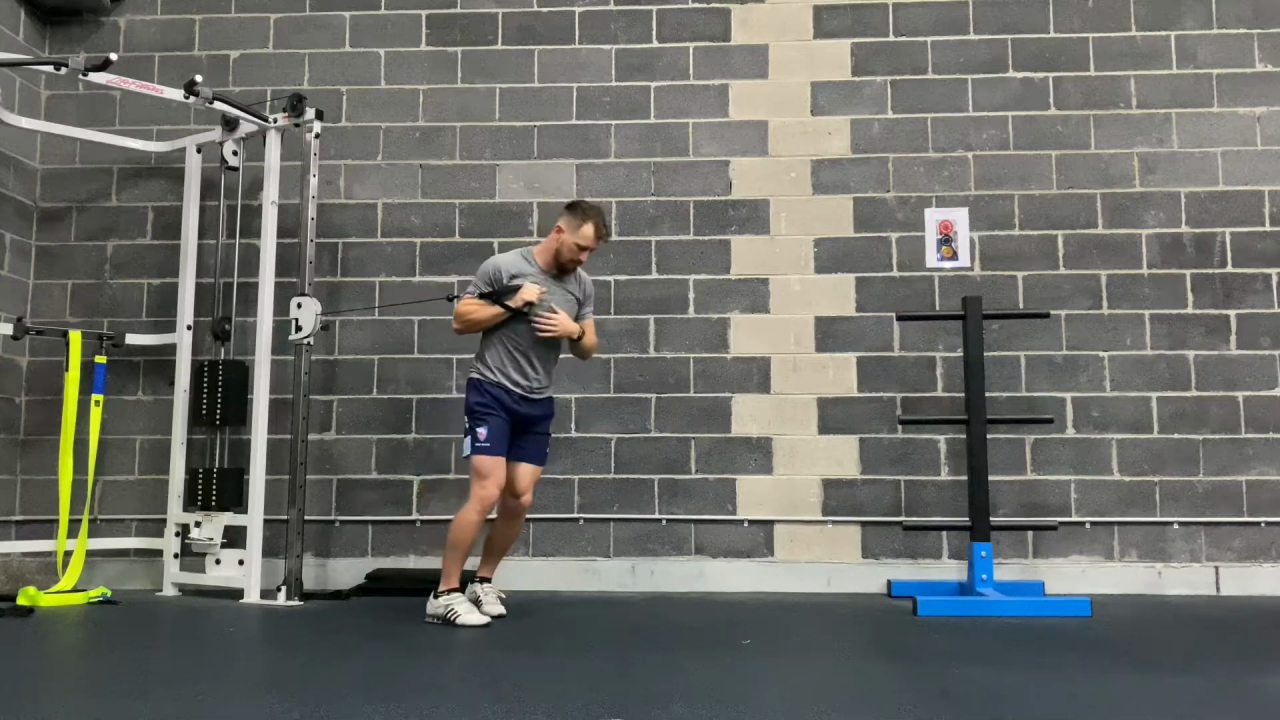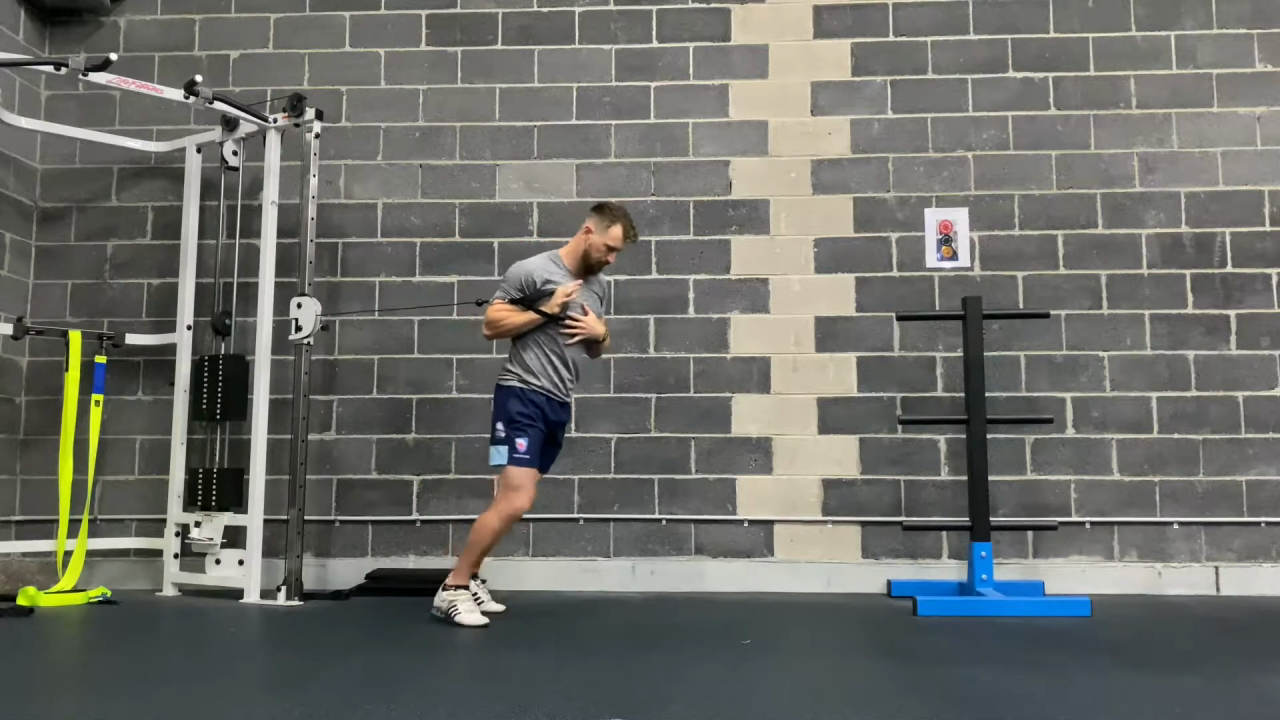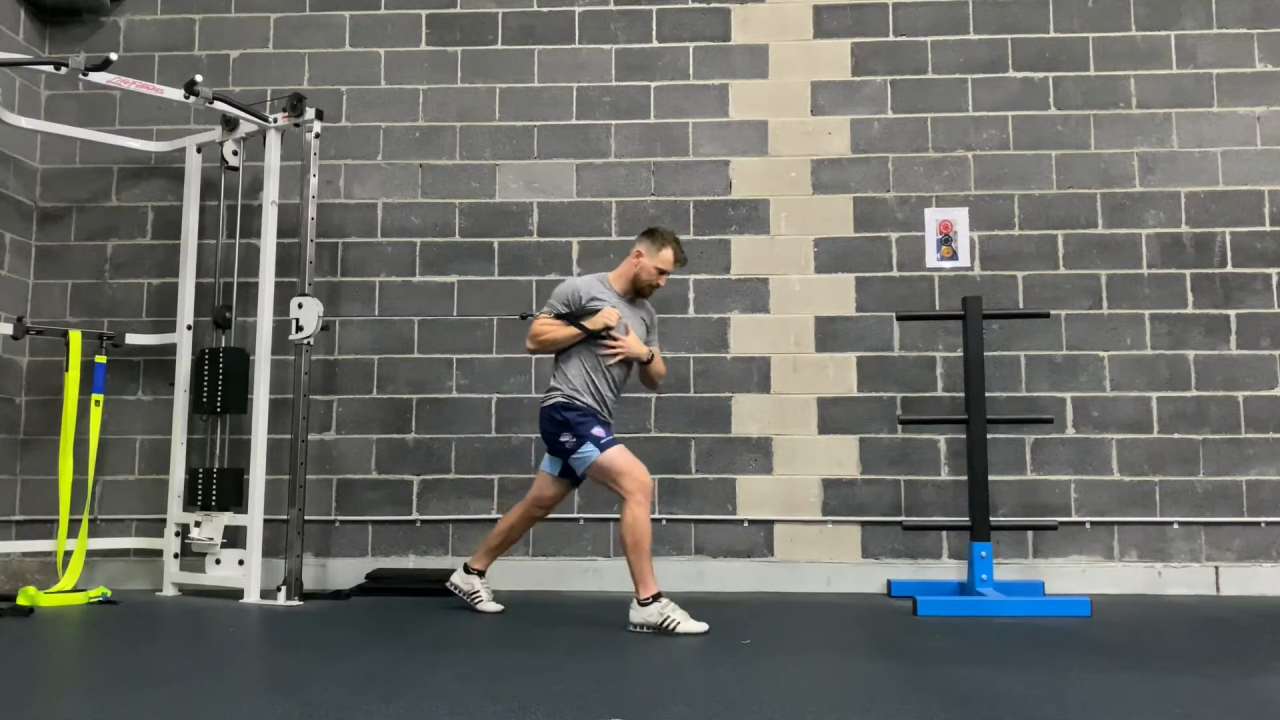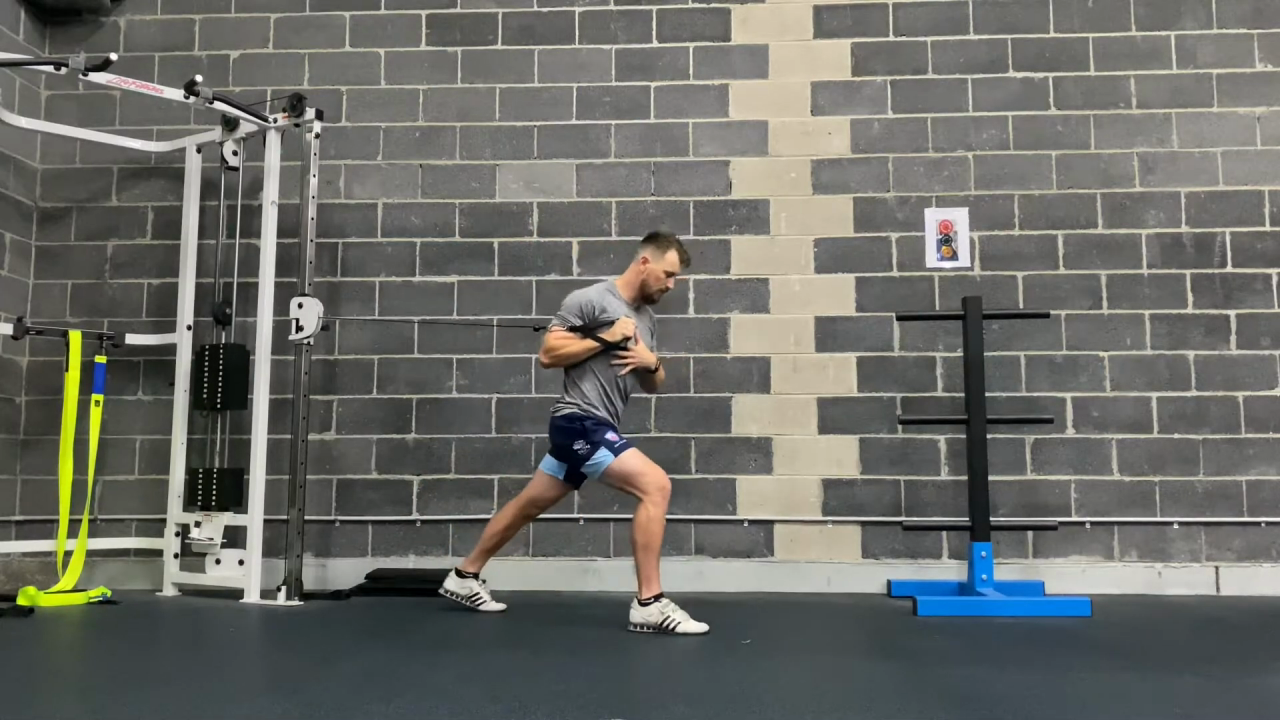
dt=0.5s
person 1, frame 1
left shoulder: (582, 284)
right shoulder: (502, 267)
left elbow: (588, 348)
right elbow: (460, 320)
left wrist: (574, 333)
right wrist: (512, 305)
left hip: (537, 402)
right hip: (491, 393)
left knee: (520, 501)
right knee: (486, 494)
left ankle: (482, 581)
right ankle: (445, 594)
person 1, frame 2
left shoulder: (599, 285)
right shoulder: (531, 271)
left elbow: (599, 350)
right elbow: (490, 326)
left wrist: (599, 331)
right wrist: (546, 309)
left hip: (557, 404)
right hip: (523, 398)
left knee: (517, 502)
right knee: (513, 503)
left ankle: (469, 577)
right ankle: (453, 589)
person 1, frame 3
left shoulder: (645, 312)
right shoulder: (581, 289)
left elbow: (655, 380)
right elbow: (535, 340)
left wrist: (646, 354)
right wrist: (592, 325)
left hip: (590, 417)
right hip: (569, 411)
left knee: (537, 504)
right knee: (639, 485)
left ankle: (471, 573)
right ankle: (648, 604)
person 1, frame 4
left shoulder: (647, 316)
right shoulder: (589, 299)
left elbow: (652, 385)
right elbow: (548, 354)
left wrist: (652, 362)
right wrist: (605, 337)
left hip: (594, 426)
right hip: (580, 421)
left knee: (531, 503)
right knee: (656, 487)
left ankle: (464, 575)
right ankle: (649, 604)
